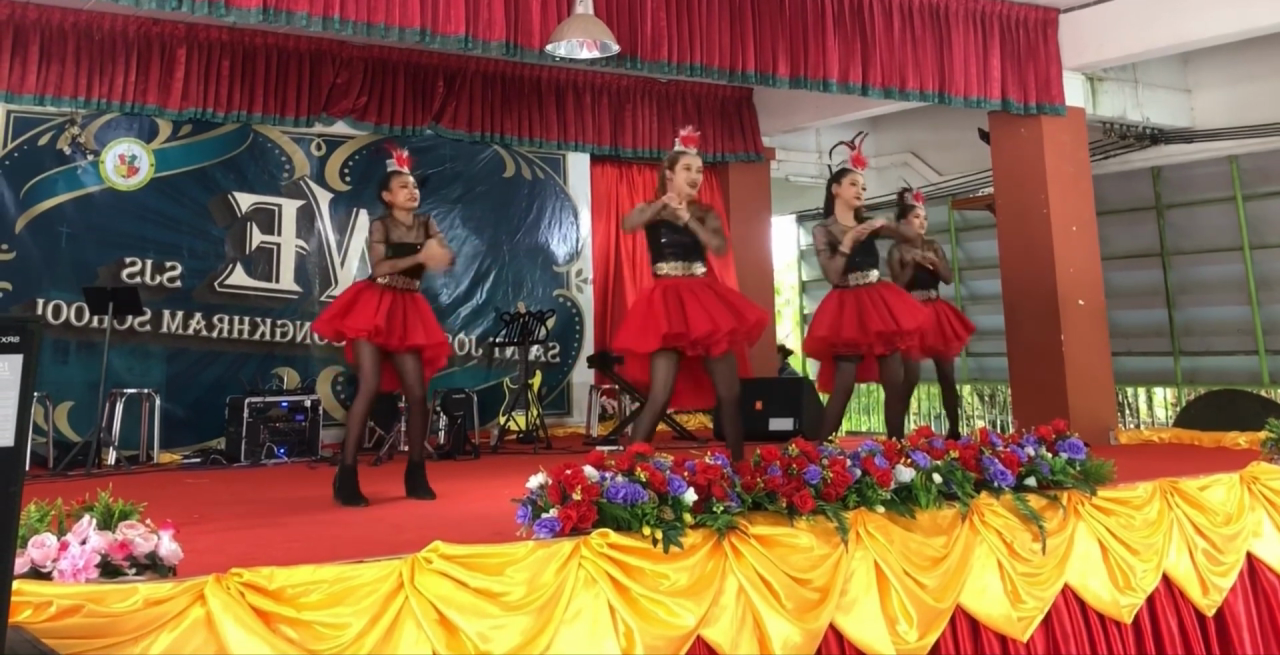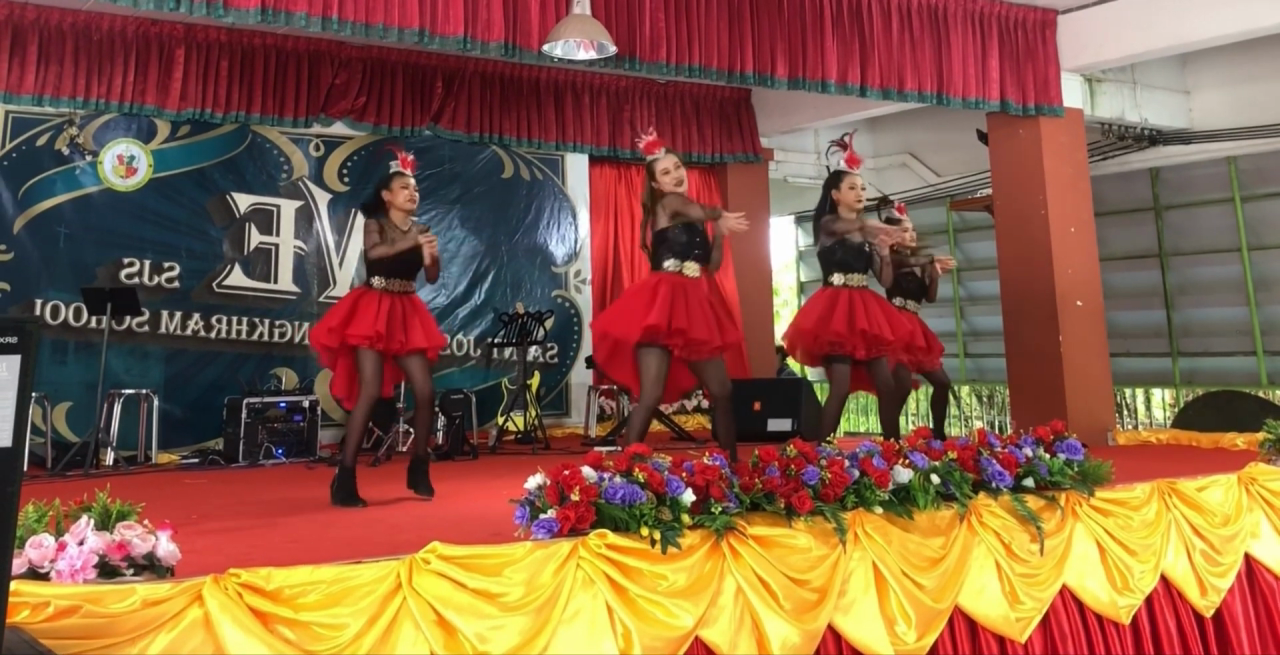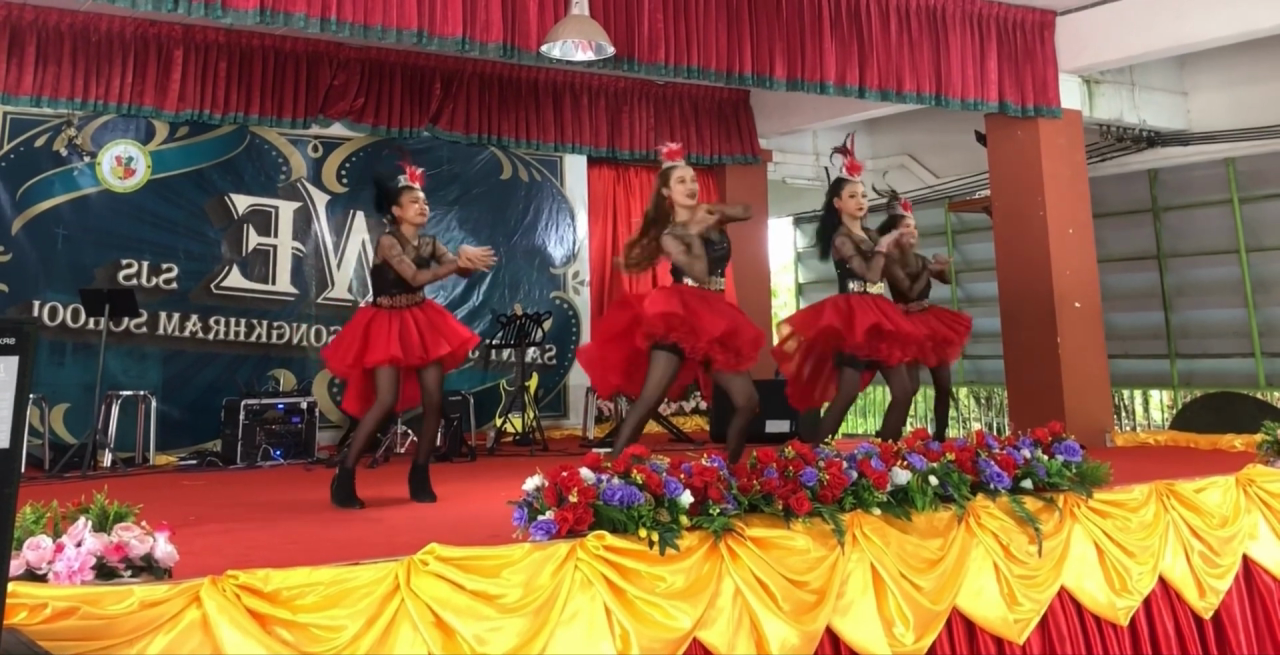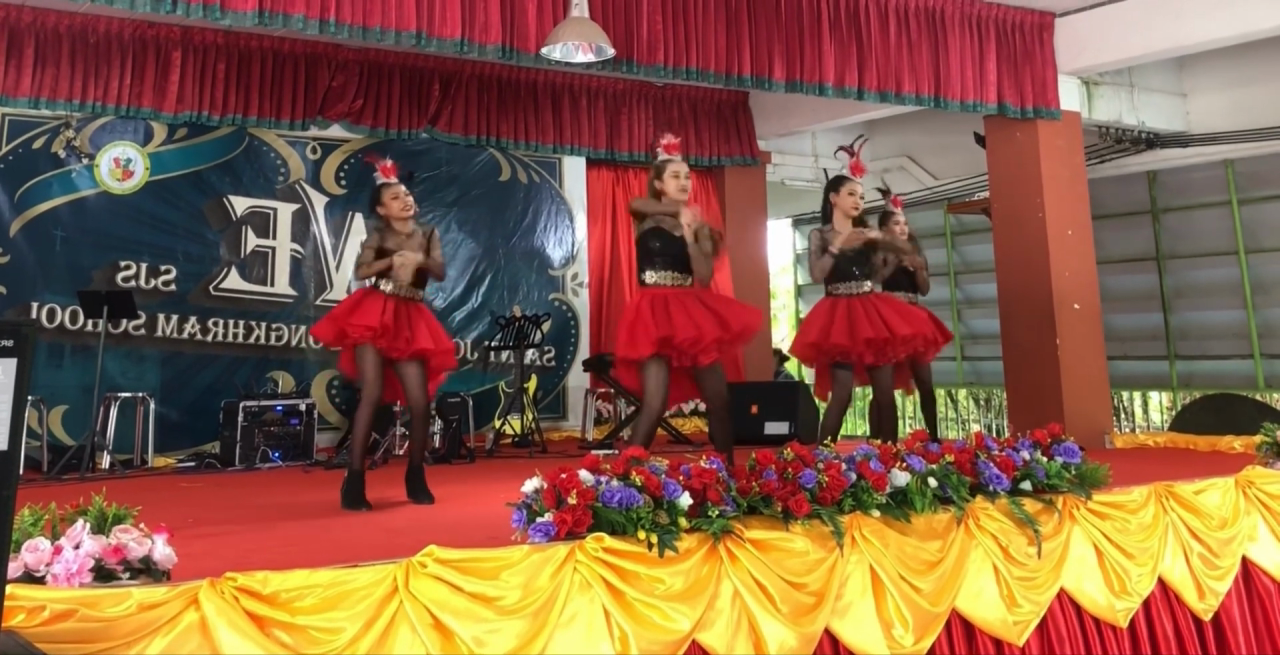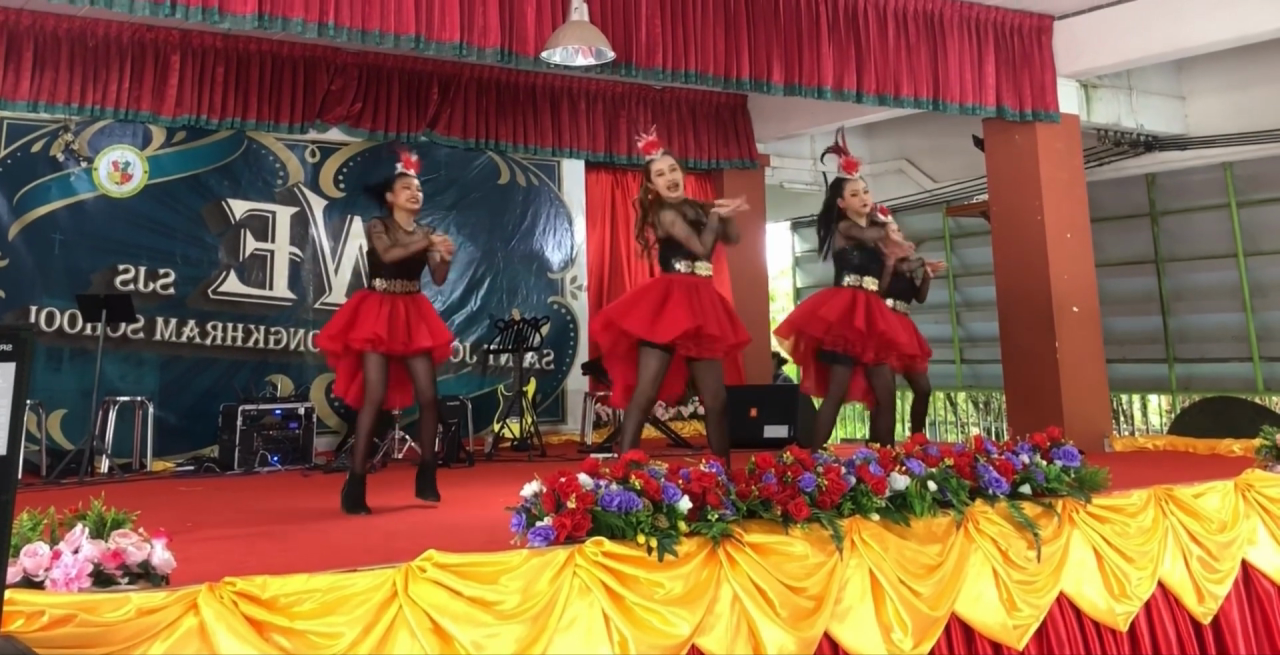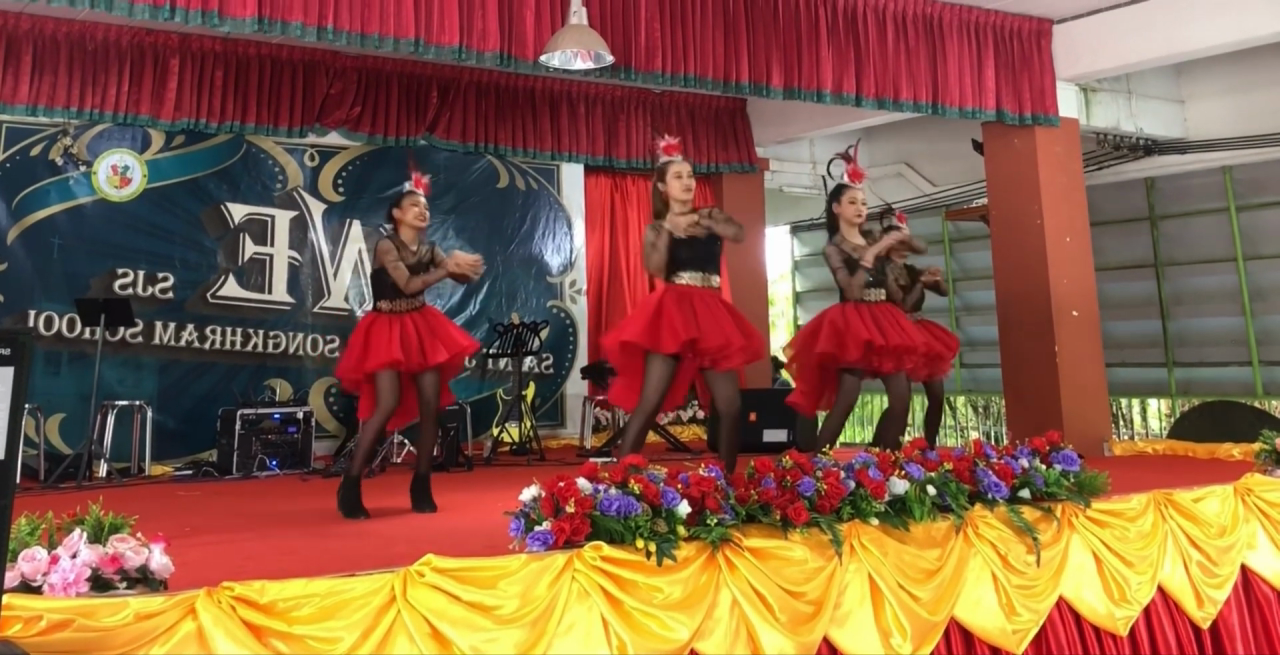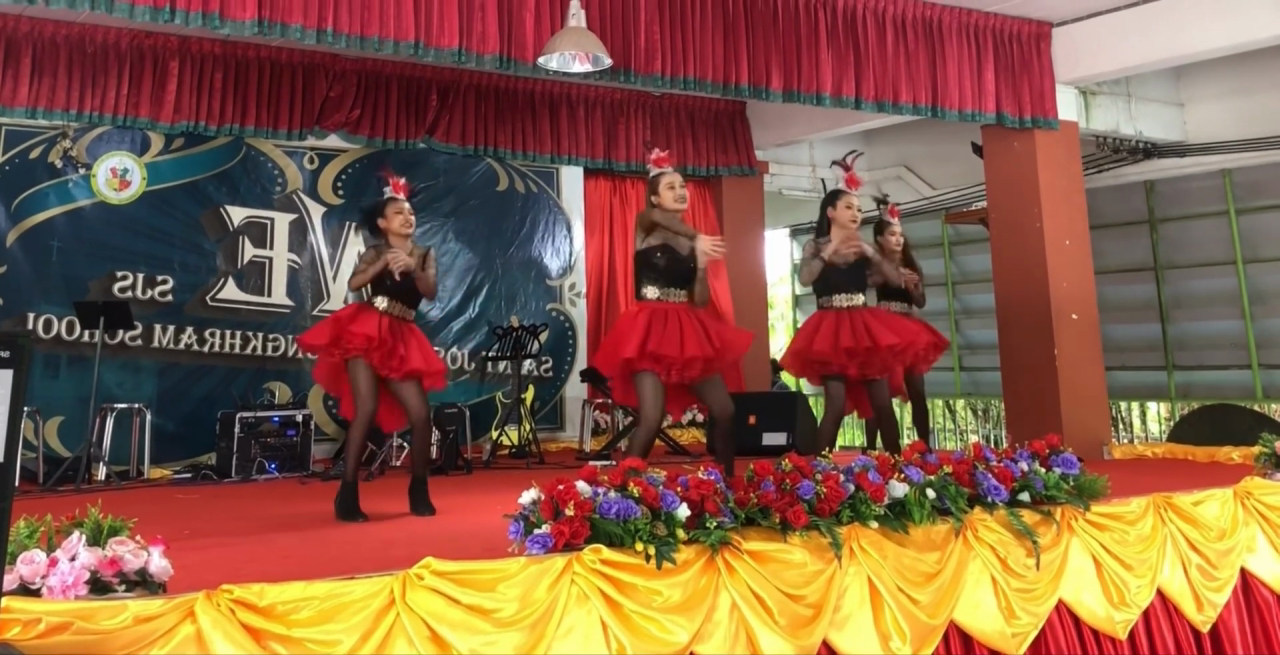
dt=0.3s
person 1, frame 1
left shoulder: (426, 223)
right shoulder: (379, 226)
left elbow: (446, 259)
right elbow: (380, 268)
left wrist: (436, 249)
right wrist: (419, 257)
left hip: (408, 312)
right hip: (375, 307)
left knee: (417, 395)
right knee: (370, 388)
left ankle: (416, 474)
right ankle: (347, 476)
person 1, frame 2
left shoulder: (421, 231)
right shoulder: (374, 225)
left elbow: (431, 276)
right elbow: (374, 252)
left wrist: (431, 253)
right wrist: (414, 241)
left hip: (406, 316)
right hip: (373, 311)
left knee: (425, 394)
right knee: (370, 394)
left ankle: (418, 470)
right ankle: (345, 478)
person 1, frame 3
left shoulder: (429, 243)
right shoulder: (388, 241)
left elbow: (459, 270)
right elbow: (415, 277)
left wrist: (467, 257)
right wrist: (459, 261)
left hip: (421, 324)
right hip: (388, 324)
left knee: (433, 402)
right knee: (385, 403)
left ankle: (419, 476)
right ankle: (345, 476)
person 1, frame 4
left shoulder: (429, 234)
right shoulder: (377, 236)
left elbow: (440, 272)
right elbow: (361, 270)
left wrist: (417, 261)
right wrist: (393, 259)
left hip: (412, 321)
right hip: (374, 316)
left knee: (420, 405)
right knee: (373, 396)
left ankle: (416, 478)
right ankle: (354, 480)
person 1, frame 5
left shoulder: (427, 232)
right shoulder: (377, 226)
left elbow: (440, 279)
right elbow: (387, 255)
left wrist: (444, 256)
right wrist: (427, 243)
left hip: (413, 316)
right hip: (377, 313)
left knee: (427, 397)
right knee: (375, 397)
left ankle: (426, 474)
right ankle: (356, 482)
person 1, frame 6
left shoulder: (430, 247)
right shoulder: (385, 245)
left elbow: (463, 277)
right elbow: (407, 284)
left wrist: (464, 264)
right wrist: (449, 266)
left hip: (422, 328)
right hip: (389, 329)
left knee: (430, 408)
right knee: (386, 407)
left ankle: (421, 485)
right ankle: (349, 485)
person 1, frame 7
left shoulder: (424, 254)
right shoulder: (375, 252)
left elbow: (431, 293)
right elbow: (353, 283)
left wrist: (410, 269)
right wrist: (384, 264)
left hip: (401, 339)
right hip: (365, 331)
left knee: (420, 417)
right knee: (367, 411)
left ankle: (419, 489)
right ankle: (348, 492)
person 2, frame 1
left shoulder: (705, 213)
right shoulder: (652, 210)
left elbow: (719, 247)
right elbow: (626, 225)
left wrist: (688, 216)
right wrist: (662, 203)
left hip: (706, 303)
right hip: (668, 306)
left knee: (730, 394)
right knee: (659, 399)
left ankle: (738, 467)
person 2, frame 2
left shoulder: (693, 212)
right shoulder: (667, 205)
left elbow: (713, 264)
right elbow: (704, 211)
left wrist: (722, 228)
right wrist: (719, 218)
left hip: (695, 304)
right hip: (663, 304)
left knee: (722, 392)
right knee: (651, 398)
person 2, frame 3
left shoulder: (710, 214)
right shoulder: (669, 236)
left elbow: (743, 211)
right elbow: (700, 275)
left wrist: (713, 214)
right wrist: (695, 233)
left hip: (716, 322)
right hip: (679, 316)
left knee: (748, 401)
right knee: (649, 399)
person 2, frame 4
left shoulder: (700, 227)
right shoulder: (646, 216)
left elbow: (703, 276)
right elbow: (635, 204)
left wrist: (690, 235)
right wrist: (675, 213)
left hip: (693, 312)
right hip: (654, 314)
left knee: (717, 401)
right knee: (654, 405)
person 2, frame 5
left shoulder: (699, 208)
right shoulder: (664, 214)
left elbow: (733, 237)
right elbow: (700, 246)
left wrist: (724, 213)
right wrist: (715, 215)
left hip: (702, 304)
right hip: (668, 302)
left knee: (717, 402)
right knee: (643, 397)
person 2, frame 6
left shoulder: (709, 214)
right shoulder: (656, 229)
left elbow: (738, 233)
right elbow: (655, 271)
left wrist: (697, 223)
right wrist: (668, 231)
left hip: (712, 314)
right hip: (672, 313)
left knee: (729, 409)
right knee: (648, 405)
person 2, frame 7
left shoulder: (696, 245)
right shoulder: (648, 226)
left elbow: (701, 301)
right elbow: (657, 217)
left wrist: (702, 264)
right wrist: (696, 239)
left hip: (688, 329)
right hip: (648, 329)
left knee: (724, 412)
right knee: (652, 419)
person 3, frame 1
left shoulder: (868, 224)
right shoulder: (822, 230)
right elbow: (833, 276)
left wrist: (882, 225)
right wrist: (847, 241)
left hip: (879, 303)
right hip: (847, 306)
left knee: (895, 385)
right knee: (843, 387)
person 3, frame 2
left shoulder: (867, 237)
right shoulder: (830, 223)
left elbow: (886, 282)
right elbow: (858, 225)
left wrist: (885, 253)
right wrist: (881, 229)
left hip: (866, 310)
right hip: (837, 311)
left knee: (887, 387)
right knee: (840, 390)
person 3, frame 3
left shoulder: (869, 235)
right shoulder: (841, 238)
right elbow: (871, 274)
left wrist: (894, 239)
right wrist: (884, 245)
left hip: (877, 316)
right hip: (853, 317)
left knee: (903, 392)
right knee: (846, 394)
person 3, frame 4
left shoulder: (868, 233)
right shoulder: (818, 235)
left elbow: (906, 251)
right elbow: (816, 274)
left wrist: (877, 238)
right wrist: (836, 245)
left hip: (873, 312)
right hip: (839, 317)
left knee: (884, 393)
right knee: (841, 395)
person 3, frame 5
left shoulder: (873, 236)
right shoulder: (843, 227)
left elbow: (881, 283)
right elbow: (870, 233)
left wrist: (891, 256)
right wrist: (894, 241)
left hip: (871, 313)
right hip: (843, 311)
left knee: (886, 394)
right knee: (836, 392)
person 3, frame 6
left shoulder: (872, 237)
right shoulder: (833, 247)
left elbow: (915, 250)
right elbow: (851, 288)
left wrist: (899, 237)
right wrist: (871, 255)
left hip: (883, 323)
right hip: (853, 323)
left knee: (902, 401)
right knee: (845, 401)
person 3, frame 7
left shoulder: (862, 249)
right shoulder: (816, 246)
left elbow: (896, 279)
right elbow: (805, 279)
left wrist: (872, 254)
right wrist: (830, 250)
left hip: (864, 329)
right hip: (829, 330)
left knee: (882, 404)
right knee: (837, 406)
person 4, frame 1
left shoulder: (933, 247)
right shoulder: (897, 250)
left elbow: (948, 278)
right elbow: (898, 282)
left wrist: (933, 261)
right wrist: (915, 261)
left hip: (936, 313)
left knee: (947, 378)
right knee: (911, 377)
left ankle: (954, 431)
person 4, frame 2
left shoulder: (919, 261)
right shoulder: (893, 257)
left elbow: (929, 297)
right elbow: (910, 261)
left wrist: (935, 274)
right wrist: (933, 260)
left hip: (914, 327)
left knee: (942, 382)
right knee: (902, 389)
left ankle: (938, 434)
person 4, frame 3
left shoulder: (919, 258)
right shoulder: (891, 260)
left elbow: (947, 279)
right elbow: (909, 291)
left wrist: (941, 266)
right wrist: (927, 271)
left hip: (932, 322)
right hip: (910, 324)
left knee: (944, 387)
right knee: (910, 387)
left ankle: (939, 437)
person 4, frame 4
left shoulder: (917, 254)
right shoulder: (882, 254)
left elbow: (925, 289)
right elbow: (881, 277)
left wrist: (917, 268)
right wrist: (897, 259)
left hip: (916, 318)
left knee: (926, 385)
left ankle: (932, 437)
person 4, frame 5
left shoulder: (911, 264)
right shoulder: (882, 259)
left elbow: (920, 298)
right elbow: (883, 283)
left wrist: (927, 276)
left hip: (903, 327)
left knee: (924, 389)
person 4, frame 6
left shoulder: (912, 270)
left elbow: (944, 292)
right elbow: (904, 306)
left wrist: (936, 279)
right wrist: (922, 282)
left hip: (922, 333)
left knee: (937, 397)
left ankle: (930, 450)
person 4, frame 7
left shoulder: (911, 265)
left elbow: (920, 303)
right elbow: (868, 280)
left wrist: (912, 286)
right wrist: (894, 275)
left hip: (910, 330)
left knee: (917, 395)
